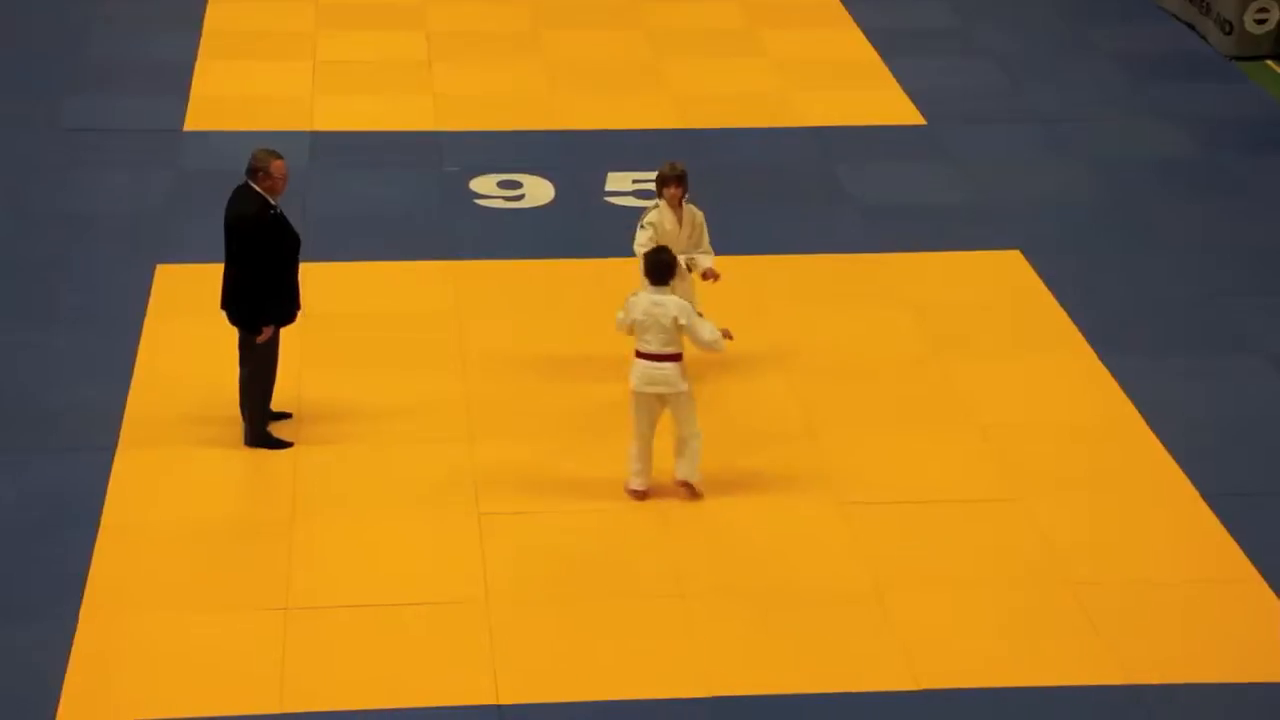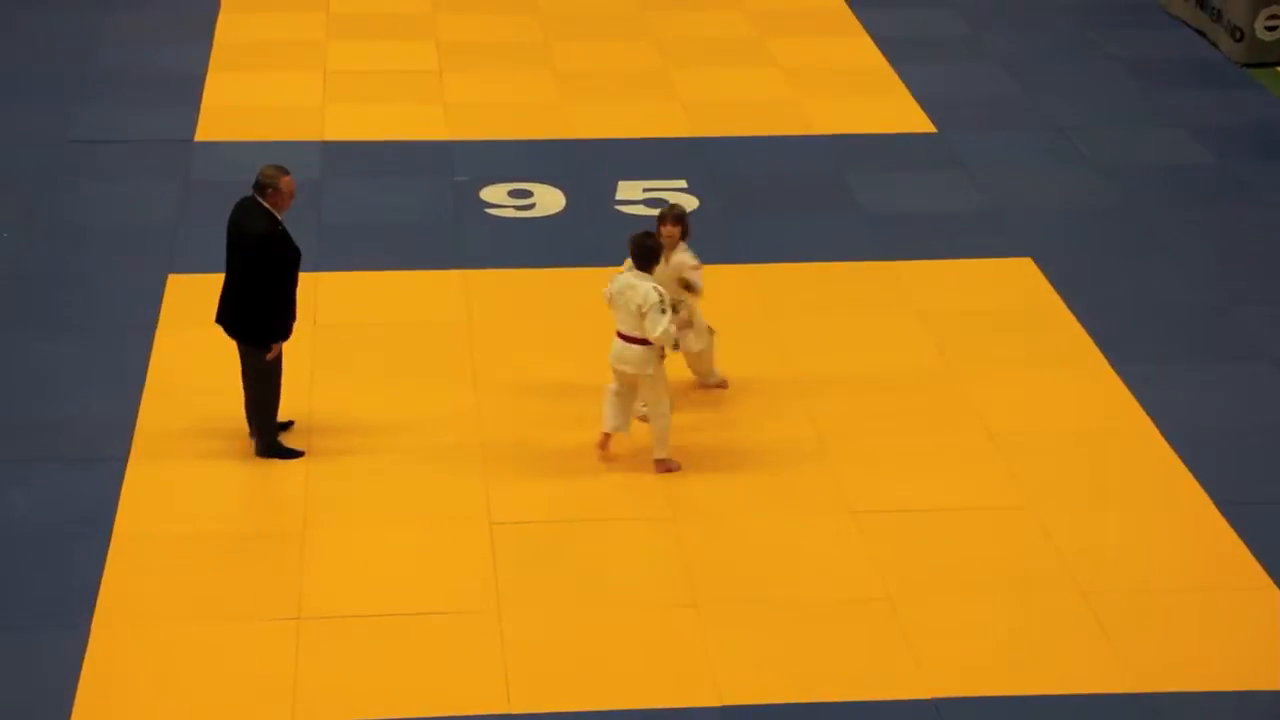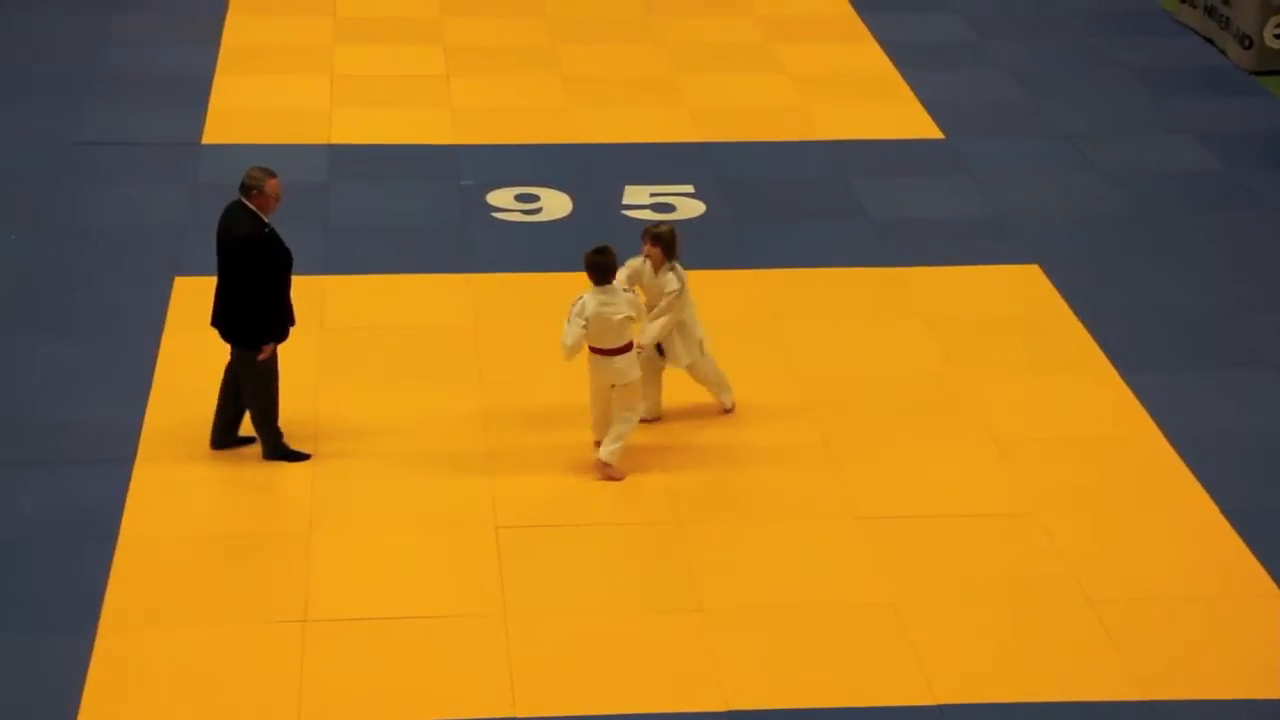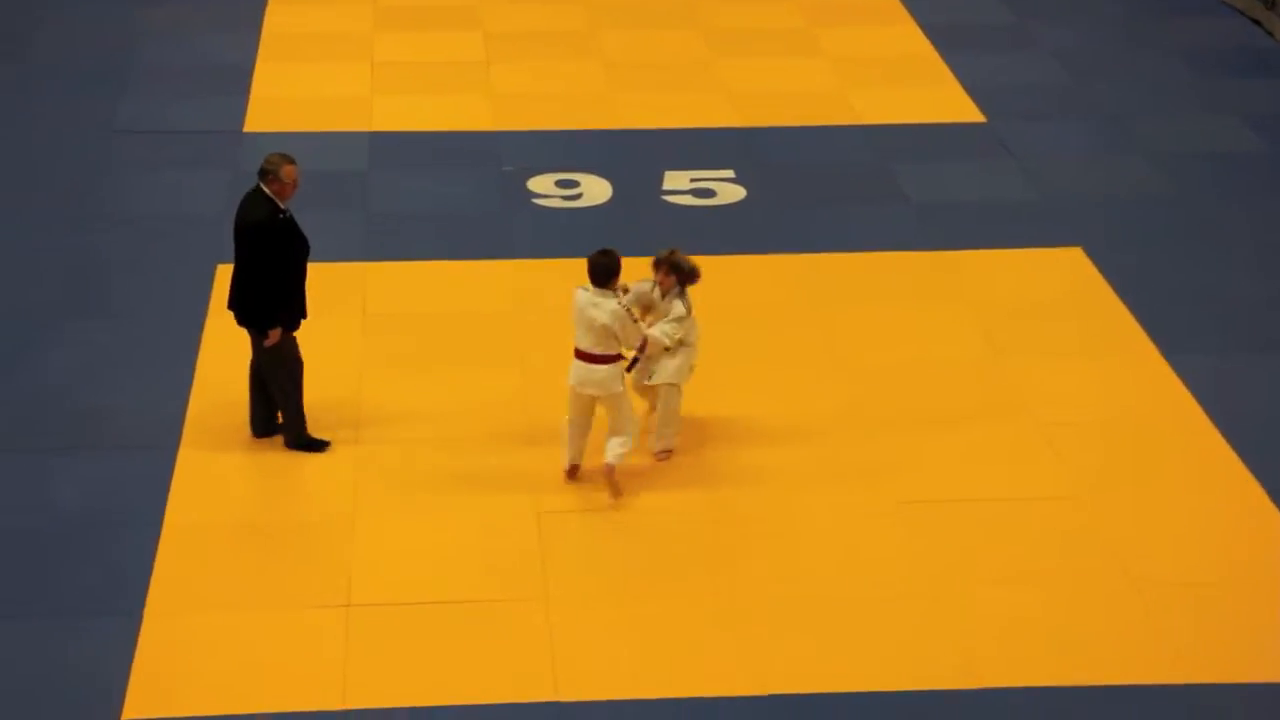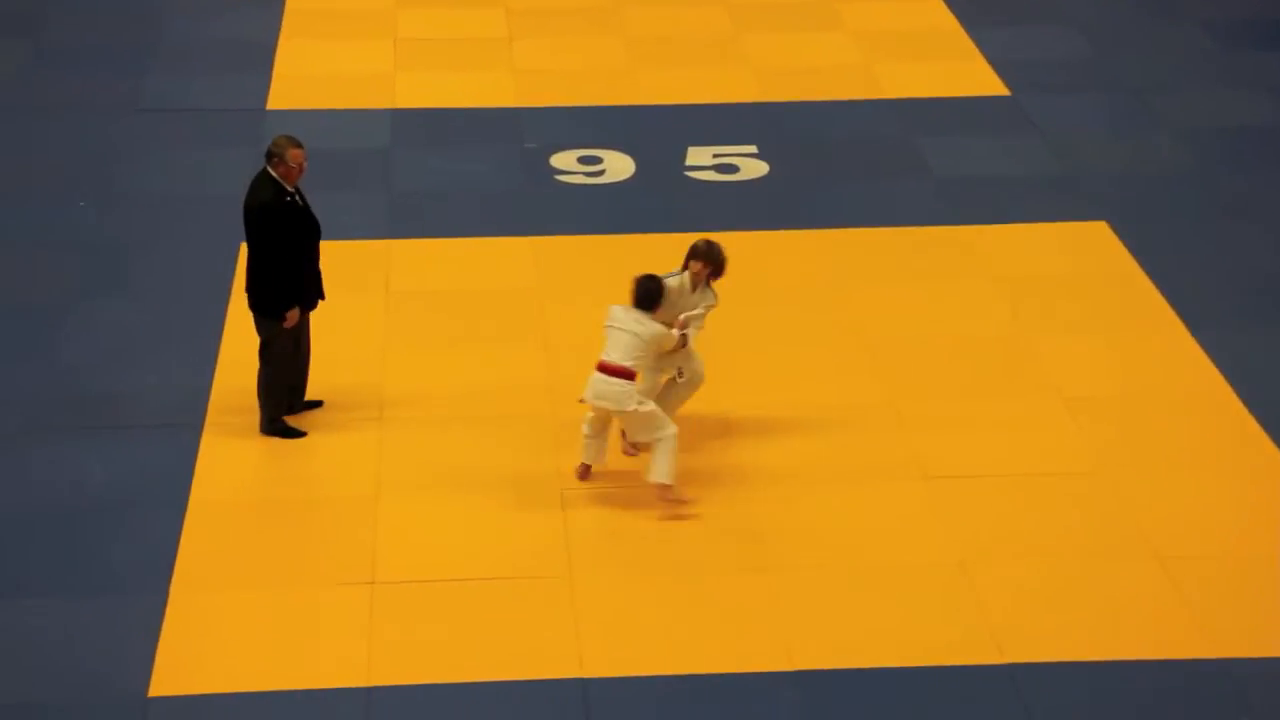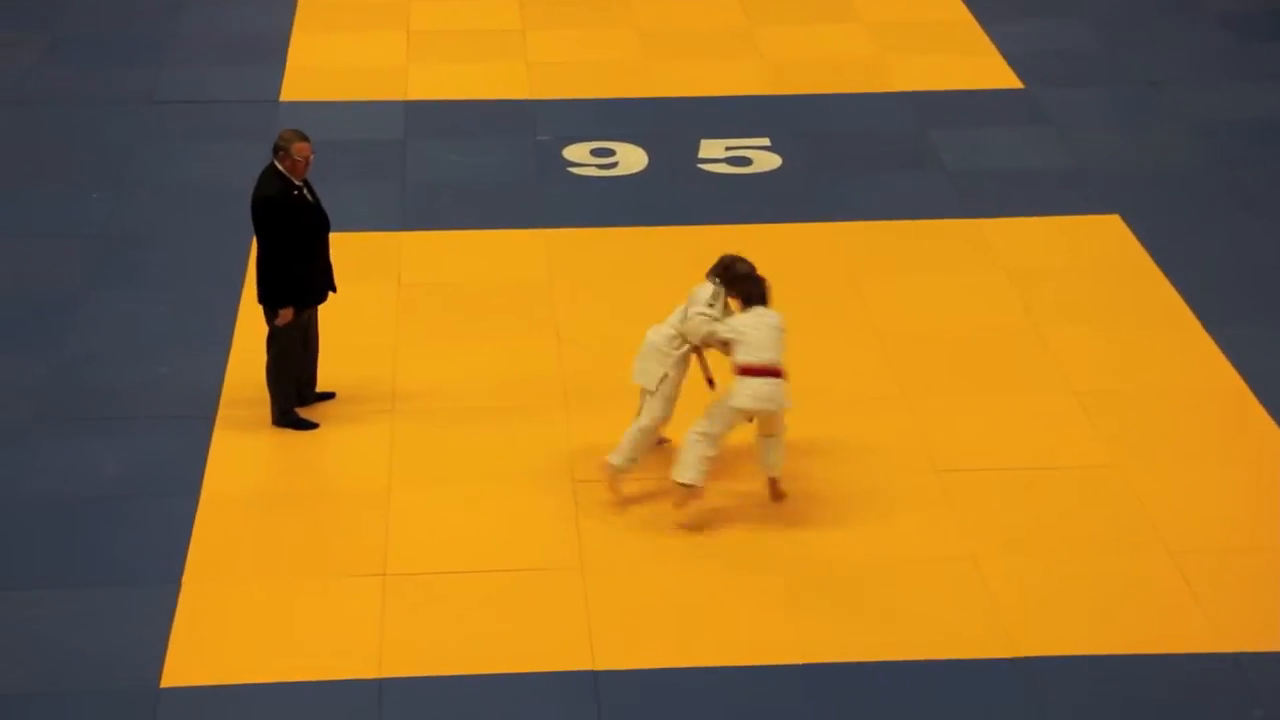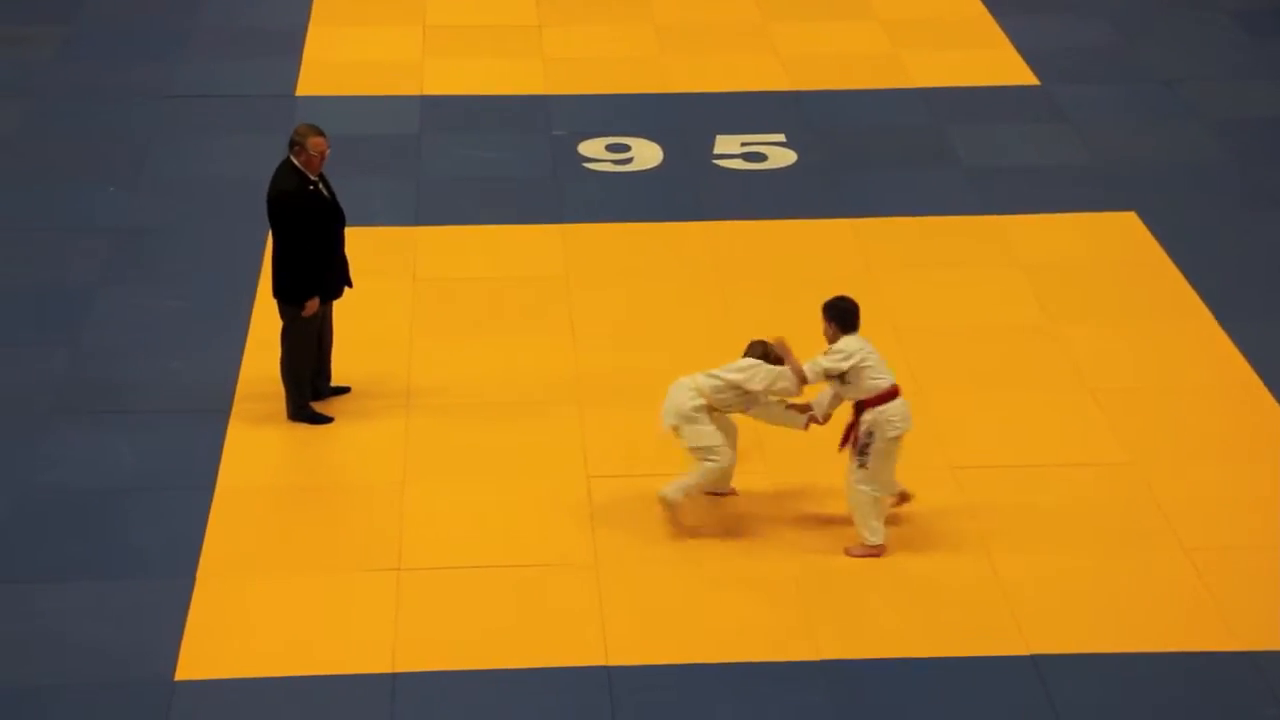
dt=0.4s
person 1, frame 1
left shoulder: (246, 195)
right shoulder: (254, 215)
right elbow: (256, 272)
right wrist: (265, 318)
left hip: (249, 298)
right hip: (256, 303)
left knee: (255, 361)
right knee: (259, 364)
left ankle: (257, 411)
right ankle: (256, 431)
person 1, frame 2
left shoulder: (246, 207)
right shoulder: (265, 233)
right elbow: (265, 289)
right wrist: (274, 335)
left hip: (243, 310)
right hip: (256, 318)
left knee: (256, 373)
right knee: (264, 376)
left ankle: (261, 424)
right ankle: (266, 441)
person 1, frame 3
left shoulder: (235, 211)
right shoulder: (250, 234)
right elbow: (254, 290)
right wrist: (266, 336)
left hip: (237, 314)
right hip: (249, 321)
left knee: (239, 373)
right knee: (261, 381)
left ankle: (223, 434)
right ankle: (273, 445)
person 1, frame 4
left shoulder: (258, 200)
right shoulder: (263, 219)
right elbow: (264, 275)
right wrist: (273, 321)
left hip: (259, 303)
right hip: (266, 308)
left knee: (265, 363)
right knee: (286, 366)
left ankle: (263, 423)
right ankle: (295, 433)
person 1, frame 5
left shoulder: (279, 184)
right shoulder: (266, 201)
right elbow: (270, 259)
right wrist: (288, 303)
left hip: (291, 287)
right hip: (275, 294)
left knee: (297, 348)
right knee: (277, 354)
left ankle: (292, 400)
right ankle: (271, 419)
person 1, frame 6
left shoulder: (292, 178)
right shoulder: (271, 195)
right elbow: (275, 254)
left wrist: (313, 282)
right wrist: (284, 301)
left hip: (303, 279)
right hip: (285, 287)
left knee: (306, 341)
right knee: (285, 347)
left ankle: (304, 392)
right ankle: (283, 411)
person 1, frame 7
left shoulder: (308, 172)
right shoulder: (288, 190)
right elbow: (293, 248)
right wrist: (308, 292)
left hip: (319, 273)
right hip: (300, 282)
left knee: (321, 336)
right knee: (300, 343)
left ankle: (319, 386)
right ankle: (299, 406)
person 2, frame 1
left shoulder: (634, 302)
right shoulder: (680, 307)
left elbow: (623, 327)
right elbow: (707, 340)
right wrist: (721, 334)
left hip: (643, 372)
right hip: (672, 374)
left knee: (642, 431)
right knee: (686, 428)
left ankle: (639, 484)
right ankle: (687, 477)
person 2, frame 2
left shoulder: (619, 280)
right shoulder: (654, 293)
right elbow: (659, 334)
right wrist: (678, 325)
left hip: (620, 349)
right hip: (646, 355)
left knee: (619, 391)
right knee: (659, 406)
left ankle: (607, 432)
right ankle: (661, 457)
person 2, frame 3
left shoulder: (583, 303)
right shoulder: (629, 297)
left elbow: (572, 341)
right elbow: (639, 318)
left wrist: (567, 352)
left hip: (598, 363)
right hip: (625, 364)
left knee: (600, 403)
right knee: (626, 413)
left ankle: (602, 438)
right ankle: (605, 460)
person 2, frame 4
left shoulder: (578, 296)
right shoulder: (619, 310)
right elbow: (635, 343)
right wrist: (638, 322)
left hip: (580, 369)
right hip: (607, 374)
left knee: (577, 419)
right knee: (622, 427)
left ankle: (572, 465)
right ankle: (611, 464)
person 2, frame 5
left shoulder: (614, 313)
right shoulder: (658, 331)
right elbow: (672, 344)
right wrist: (678, 330)
left hip: (598, 382)
right hip: (623, 391)
left knee: (595, 423)
right knee: (665, 434)
left ankle: (586, 465)
right ankle: (664, 485)
person 2, frame 6
left shoulder: (733, 323)
right shoulder: (777, 319)
left hip: (749, 389)
right hip: (774, 389)
left knee: (703, 434)
right knee: (771, 433)
left ankle: (688, 484)
right ankle: (774, 482)
person 2, frame 7
left shoulder: (843, 350)
right shoulder: (856, 347)
left elbow: (805, 376)
right elbow: (837, 389)
left wrist: (786, 353)
right wrist: (817, 413)
left hip: (881, 416)
right hip: (893, 409)
left knee: (864, 477)
left ankle: (874, 542)
right ankle: (896, 493)
person 3, frame 1
left shoulder: (694, 216)
right shoulder: (652, 216)
left elbow: (701, 250)
right elbow: (643, 248)
left wrist: (707, 268)
left hip: (681, 278)
person 3, frame 2
left shoulder: (685, 257)
left elbow: (695, 285)
left wrist: (687, 281)
left hip: (681, 310)
left knee: (699, 347)
left ankle: (708, 376)
right ankle: (645, 404)
person 3, frame 3
left shoulder: (675, 277)
right shoulder: (642, 264)
left elbow: (670, 312)
right elbow: (624, 275)
left wrist: (647, 337)
left hip: (678, 323)
right hip: (655, 320)
left knee: (698, 364)
right knee: (648, 362)
left ankle: (725, 397)
right ankle: (650, 409)
person 3, frame 4
left shoulder: (681, 305)
right shoulder: (650, 289)
left elbow: (666, 334)
right elbow: (632, 298)
left hip: (678, 347)
right hip: (656, 342)
left knee: (668, 390)
right knee: (640, 382)
left ankle: (663, 444)
right ankle: (655, 402)
person 3, frame 5
left shoulder: (708, 296)
right shoulder: (672, 283)
left elbow: (693, 324)
left wrist: (683, 338)
left hip: (679, 340)
left knee: (693, 377)
right knee: (648, 385)
right ankle: (631, 435)
person 3, frame 6
left shoulder: (717, 294)
right shoulder: (711, 294)
right elbow: (700, 327)
left hip: (670, 349)
right hip: (666, 351)
right knee: (653, 414)
left ankle: (652, 436)
right ankle: (616, 464)
person 3, frame 7
left shoulder: (751, 393)
right shoulder: (752, 368)
left elbow: (773, 410)
right elbow: (792, 378)
left wrist: (806, 417)
left hip: (695, 402)
right hip: (686, 403)
left knee: (727, 434)
right knee: (721, 459)
left ankle: (714, 485)
right ankle: (672, 496)
